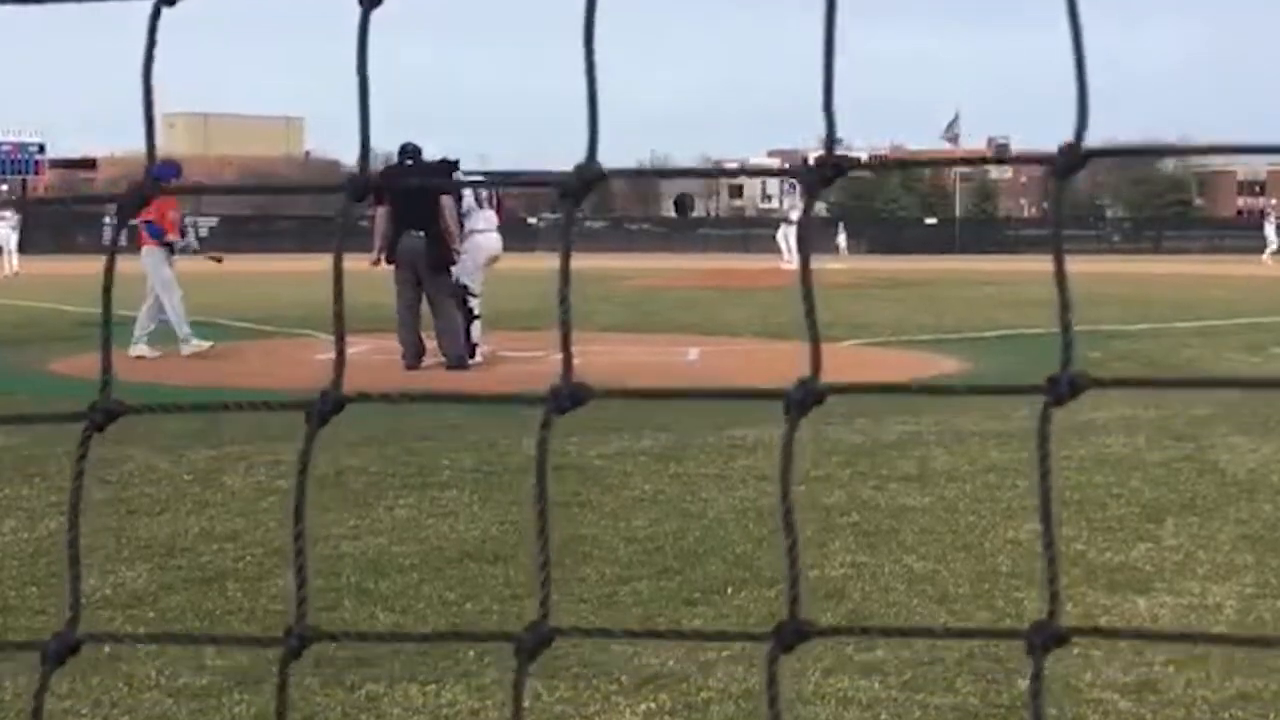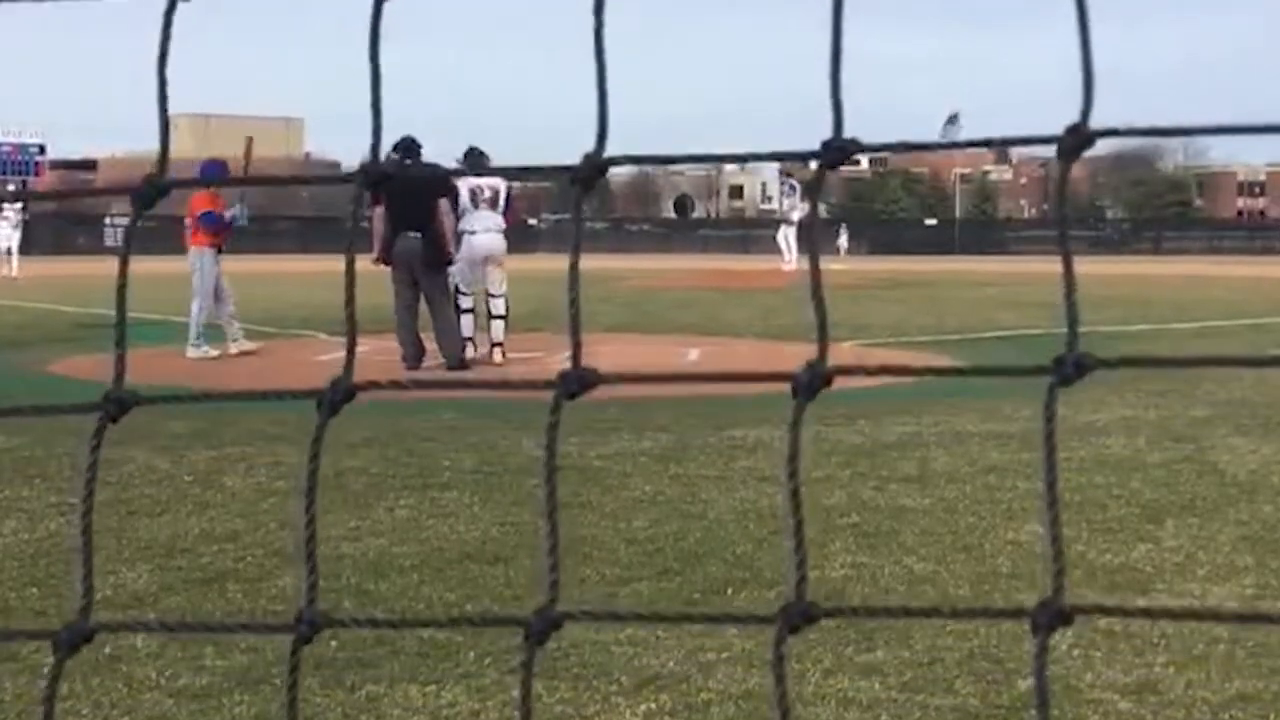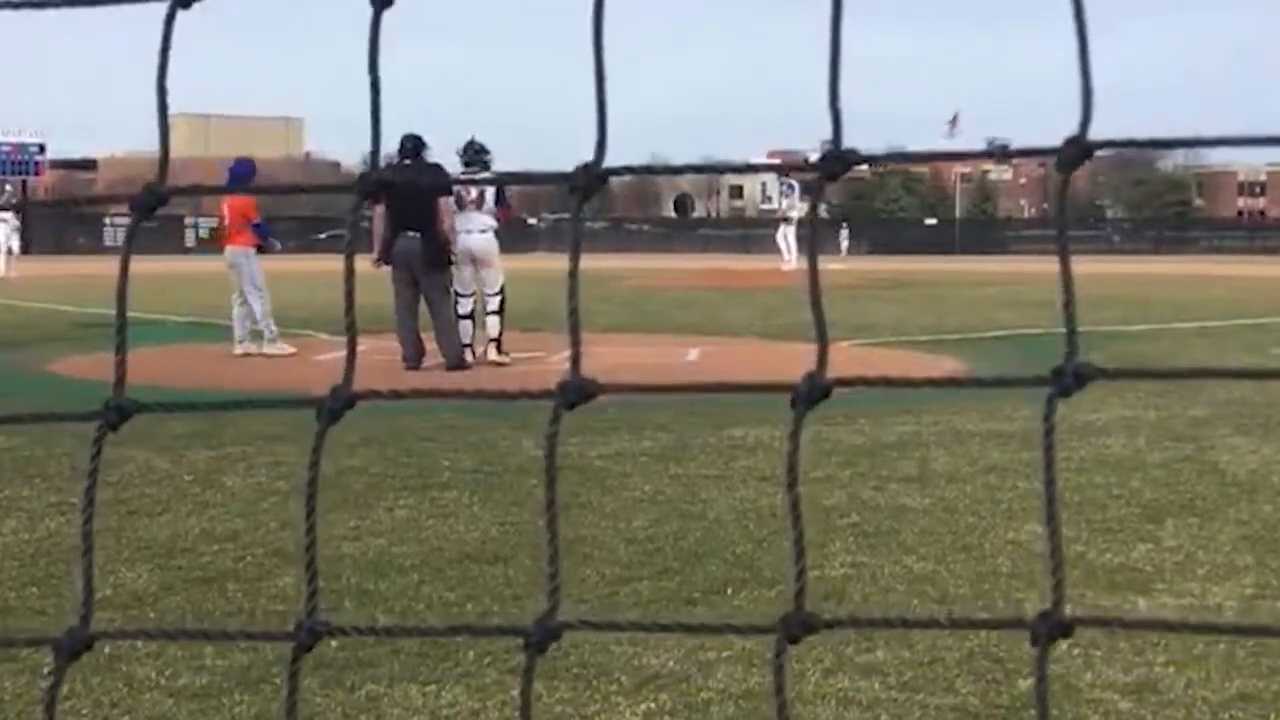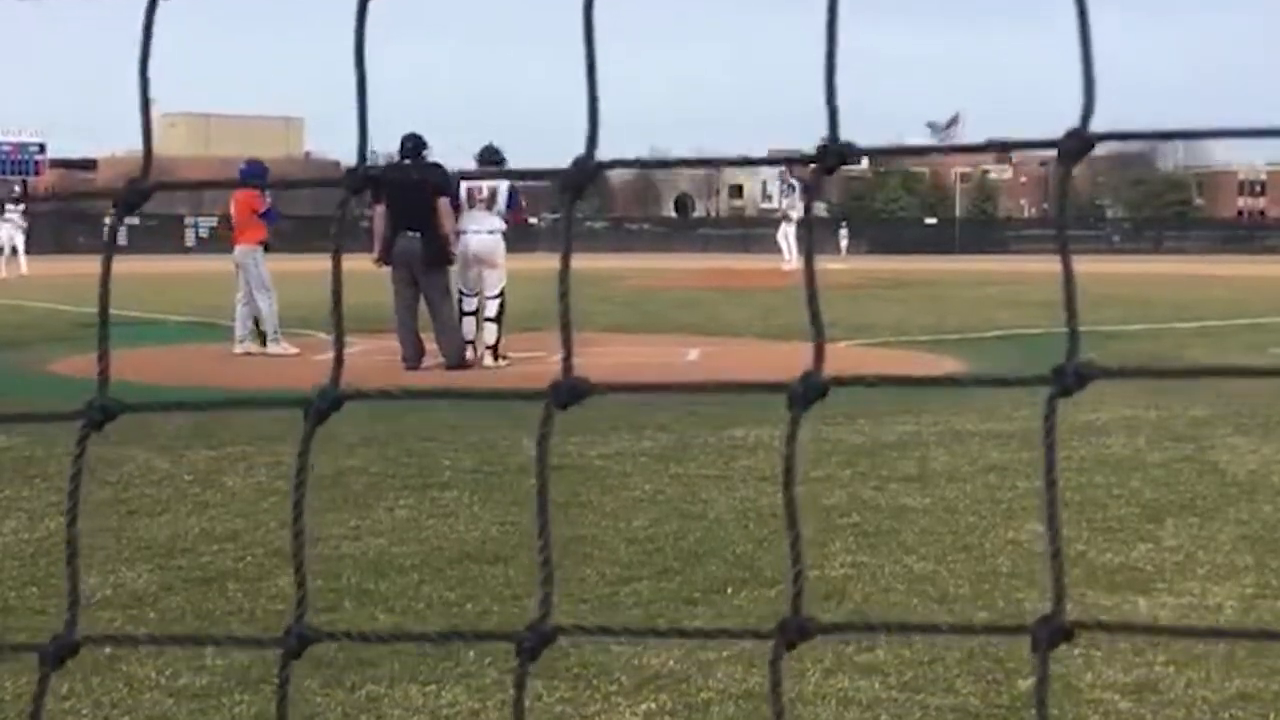
dt=0.7s
person 1, frame 1
left shoulder: (386, 176)
right shoulder: (438, 170)
left elbow: (382, 214)
right elbow: (448, 207)
left wrist: (377, 249)
right wrist: (456, 241)
left hip: (402, 244)
right hip: (431, 243)
left knee: (407, 304)
right knee: (444, 302)
left ankle: (412, 356)
right ankle: (455, 356)
person 1, frame 2
left shoulder: (385, 176)
right shoulder: (435, 172)
left elbow: (379, 215)
right elbow: (444, 211)
left wrist: (377, 249)
right wrist: (451, 245)
left hip: (398, 245)
right hip: (427, 245)
left knee: (405, 305)
right knee: (441, 303)
left ankle: (412, 357)
right ankle: (454, 357)
person 1, frame 3
left shoulder: (386, 175)
right shoulder: (435, 172)
left elbow: (379, 214)
right elbow: (444, 209)
left wrist: (377, 249)
right wrist: (451, 243)
left hip: (398, 244)
right hip: (428, 244)
left knee: (405, 305)
right knee: (440, 303)
left ankle: (411, 357)
right ankle: (453, 357)
person 1, frame 4
left shoulder: (384, 175)
right shoulder: (435, 172)
left elbow: (379, 214)
right elbow: (444, 209)
left wrist: (378, 248)
right wrist: (451, 243)
left hip: (398, 245)
right hip: (427, 244)
left knee: (404, 305)
right knee: (441, 303)
left ankle: (411, 357)
right ankle: (454, 357)
person 2, frame 1
right shoulder: (482, 182)
right elbow: (497, 213)
left hip: (476, 240)
right hip: (495, 239)
left knee: (468, 294)
right knee: (472, 290)
left ankle: (473, 350)
right ankle: (475, 342)
person 2, frame 2
left shoulder: (459, 184)
right shoulder: (502, 183)
right elbow: (507, 217)
left hip: (472, 240)
right hip: (497, 239)
left knee: (463, 292)
right knee: (497, 294)
left ankle: (468, 344)
right ankle: (497, 349)
person 2, frame 3
right shoulder: (493, 181)
right elbow: (504, 214)
left hip: (460, 240)
right hip: (485, 239)
left knee: (463, 296)
right knee: (494, 293)
left ankle: (467, 350)
right ankle: (493, 347)
person 2, frame 4
left shoulder: (463, 182)
right shoulder: (506, 184)
right elbow: (515, 216)
left hip: (466, 239)
right hip: (492, 240)
left knee: (468, 295)
right knee: (493, 297)
left ankle: (468, 348)
right ankle: (489, 353)
person 3, frame 1
left shoulder: (169, 199)
right shoulder: (152, 198)
right elbow: (149, 227)
left wrist: (182, 240)
right wrist: (173, 240)
left hip: (164, 254)
right hip: (154, 253)
left knee: (154, 301)
right knee: (172, 296)
left ankle: (138, 343)
right ankle: (187, 341)
person 3, frame 2
left shoulder: (215, 198)
right shoulder: (201, 197)
left elbow: (221, 224)
right elbow: (210, 221)
left wrist: (233, 216)
right wrist: (231, 214)
left hip: (212, 253)
right hip: (203, 253)
left knee: (223, 298)
right knee: (202, 300)
left ankle: (236, 341)
right ankle: (195, 345)
person 3, frame 3
left shoulder: (226, 199)
right shoulder: (247, 200)
right elbow: (258, 227)
left wrist: (264, 240)
right wrist: (271, 242)
left hip: (230, 250)
right hip: (244, 251)
left knee: (241, 298)
right knee: (259, 296)
left ankle: (242, 342)
right ankle: (271, 342)
person 3, frame 4
left shoulder: (236, 195)
right shoulder: (252, 194)
left elbow: (231, 223)
right elbow: (272, 216)
right wrist: (268, 198)
left hip: (240, 249)
right hip: (252, 250)
left knee: (245, 297)
right knee: (266, 295)
left ankle: (243, 342)
right ankle: (274, 342)
